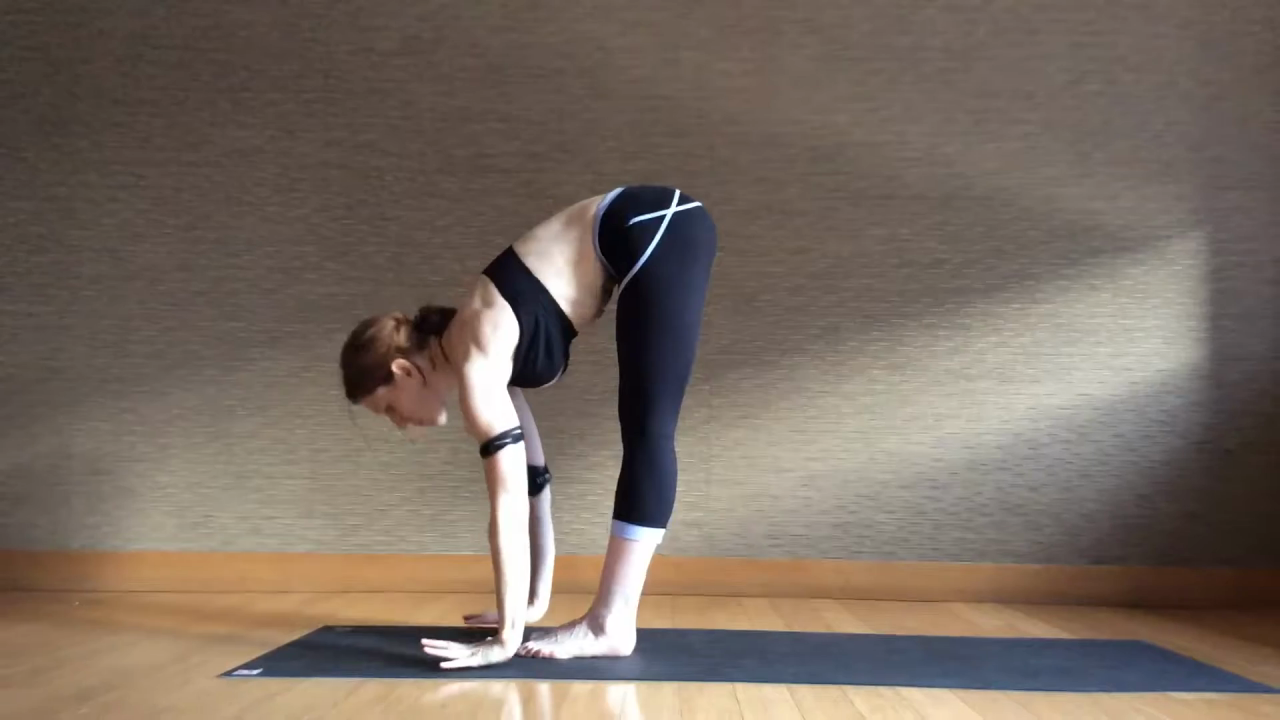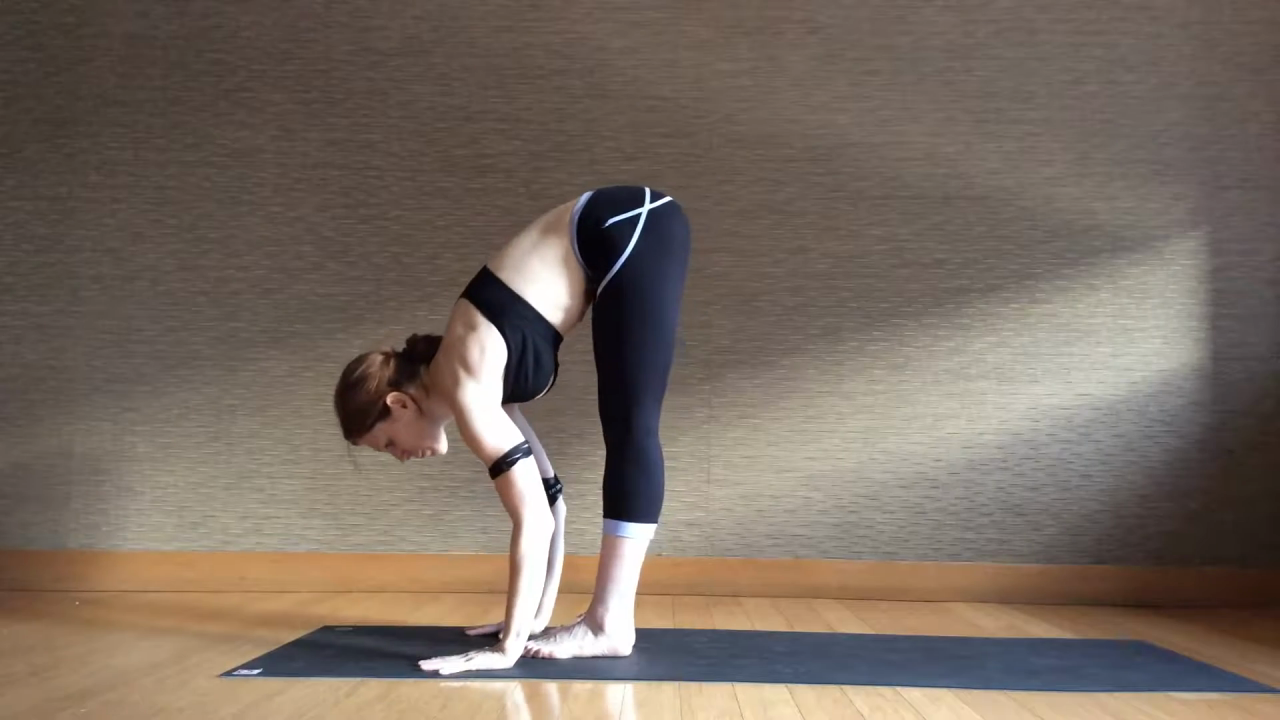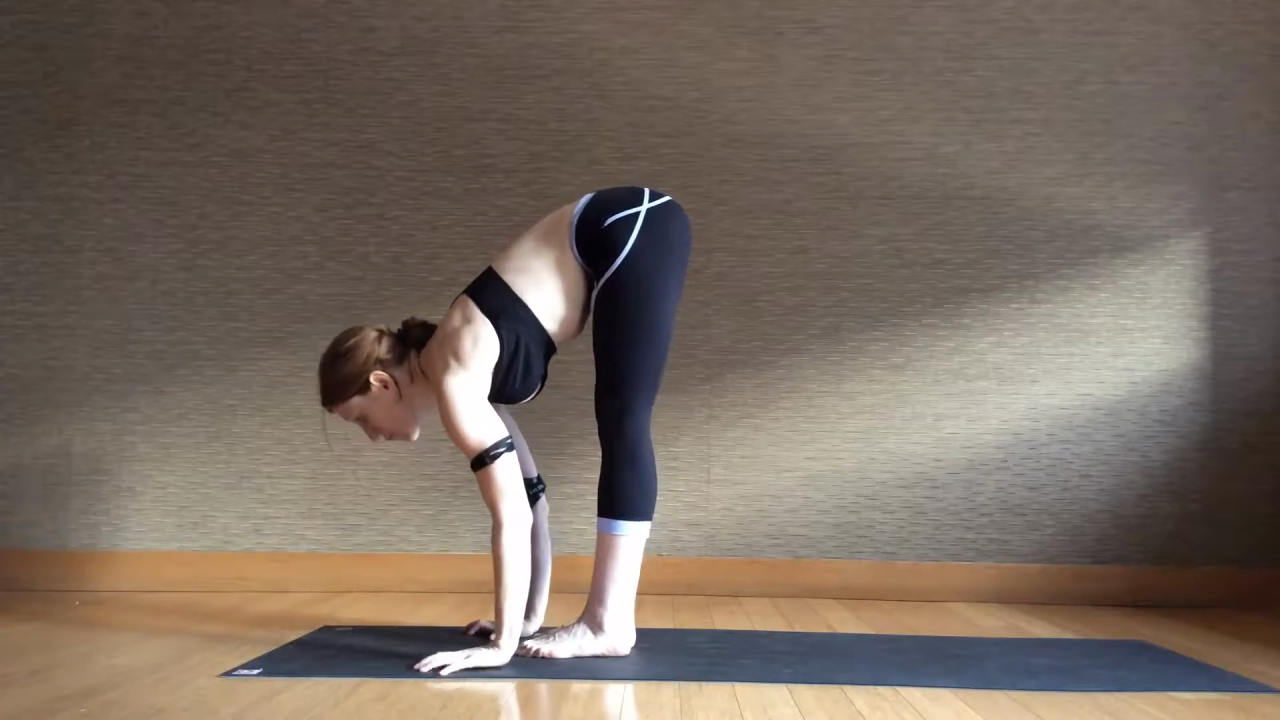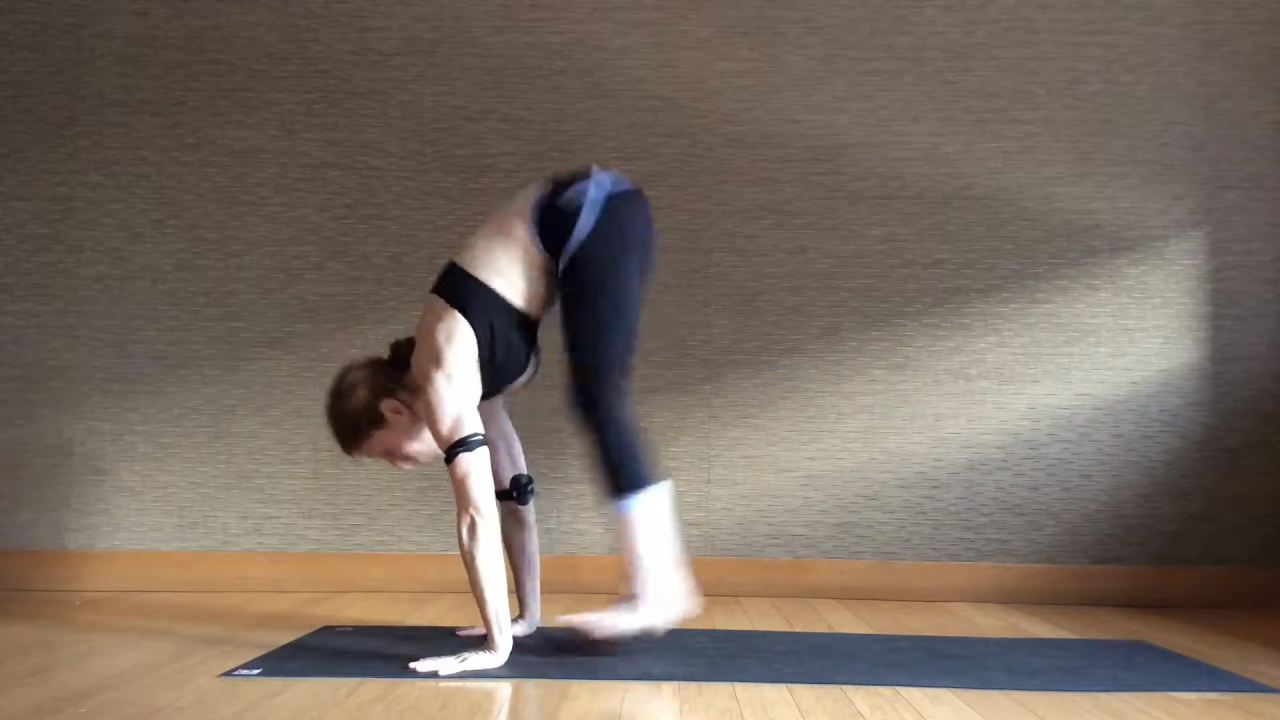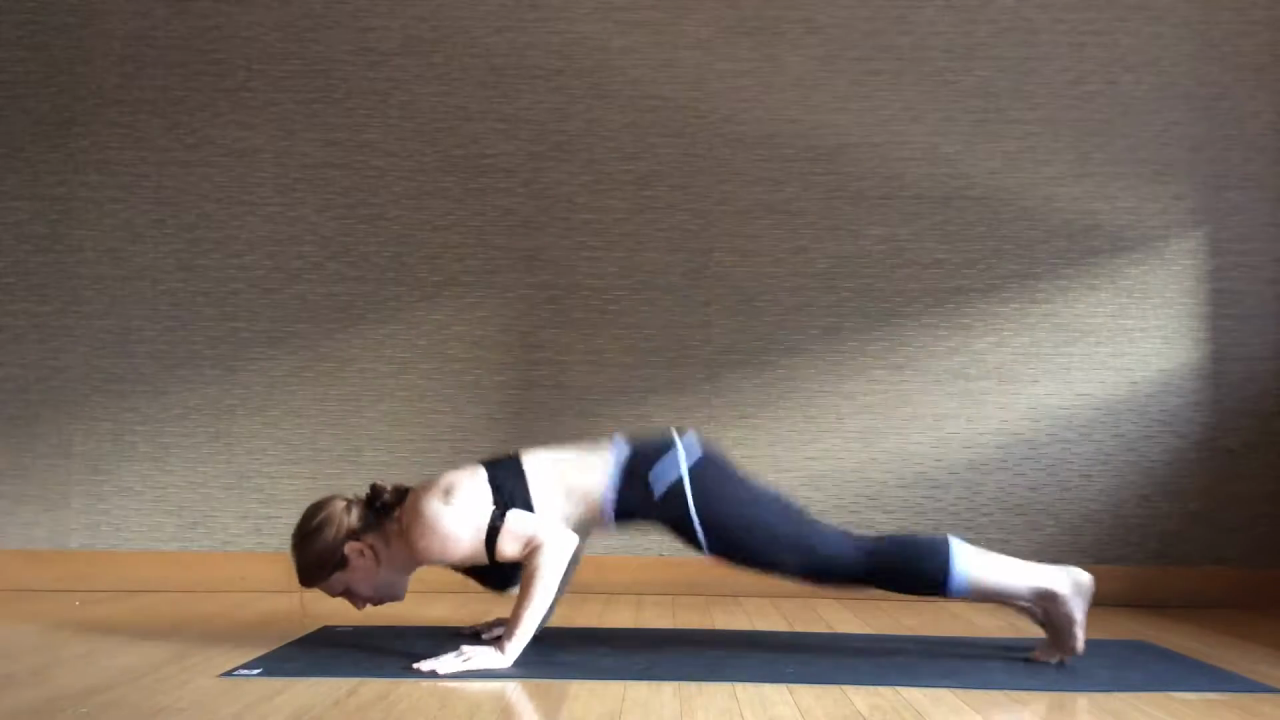
dt=0.7s
person 1, frame 1
left shoulder: (474, 364)
right shoulder: (488, 357)
left elbow: (509, 504)
right elbow: (532, 477)
left wrist: (508, 638)
right wrist: (534, 600)
left hip: (657, 232)
right hip: (657, 231)
left knee: (647, 433)
right knee: (642, 434)
left ankle: (610, 624)
right ankle: (612, 619)
person 1, frame 2
left shoulder: (464, 389)
right shoulder: (477, 379)
left elbow: (534, 520)
right elbow: (546, 494)
left wrist: (509, 646)
right wrist: (535, 617)
left hip: (634, 231)
right hip: (628, 231)
left knee: (630, 430)
right knee: (624, 431)
left ankle: (609, 625)
right ankle: (610, 618)
person 1, frame 3
left shoulder: (453, 380)
right shoulder: (466, 374)
left elbow: (512, 517)
right elbow: (527, 492)
left wrist: (504, 645)
right wrist: (531, 616)
left hip: (634, 229)
right hip: (625, 232)
left knee: (623, 427)
right knee: (619, 427)
left ankle: (609, 625)
right ankle: (606, 618)
person 1, frame 4
left shoulder: (443, 386)
right shoulder: (460, 387)
left elbow: (479, 514)
right elbow: (515, 493)
left wrist: (498, 644)
right wrist: (529, 614)
left hip: (595, 215)
left knee: (598, 401)
right knee: (597, 399)
left ankle: (654, 593)
right ankle: (661, 585)
person 1, frame 5
left shoulder: (428, 530)
right shoulder: (434, 511)
left elbow: (548, 551)
left wrist: (507, 645)
right wrist: (520, 615)
left hip: (656, 477)
right hip: (650, 468)
left knee: (849, 557)
right knee: (847, 556)
left ankle: (1042, 584)
right ankle: (1043, 585)
